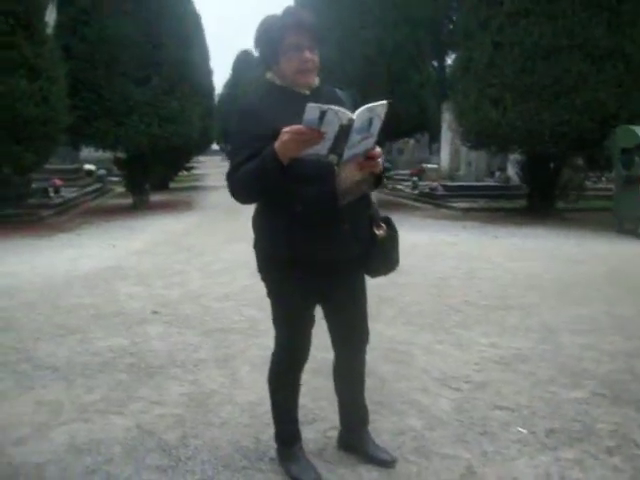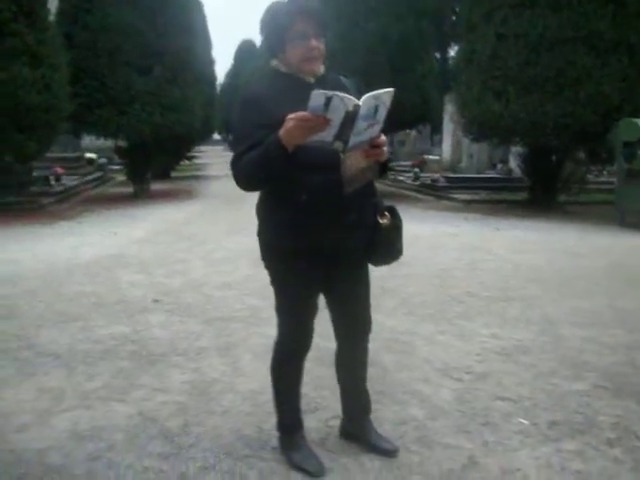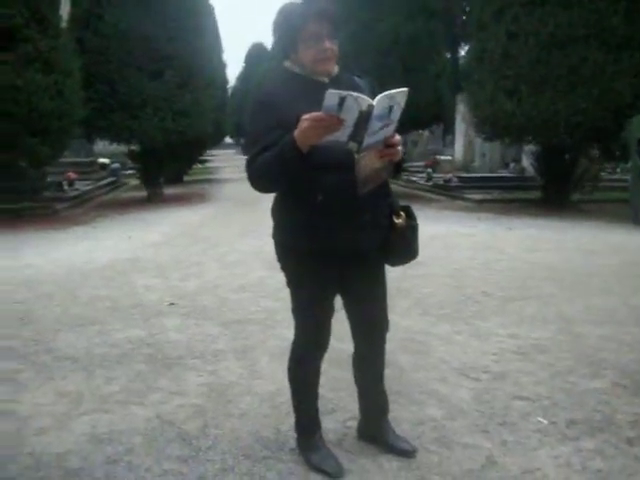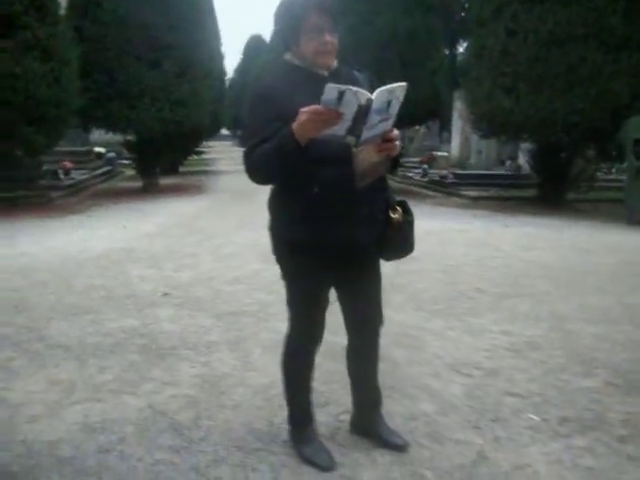
dt=0.2s
person 1, frame 1
left shoulder: (337, 99)
right shoulder: (255, 109)
left elbow: (359, 162)
right elbow: (241, 187)
left wrist: (373, 164)
right wrist: (279, 154)
left hip: (344, 248)
right hip: (290, 255)
left knee: (353, 343)
right knee: (292, 348)
left ankle: (354, 431)
person 1, frame 2
left shoulder: (342, 87)
right shoulder: (260, 96)
left elbow: (364, 154)
right elbow: (245, 174)
left wrist: (378, 152)
right wrist: (284, 141)
left hip: (349, 236)
right hip: (294, 243)
left knee: (355, 331)
right knee: (294, 337)
left ankle: (357, 420)
right ankle: (290, 433)
person 1, frame 3
left shoulder: (355, 88)
right shoulder: (273, 96)
left elbow: (379, 150)
right elbow: (260, 176)
left wrist: (392, 152)
right wrist: (298, 142)
left hip: (364, 237)
right hip: (309, 244)
left knee: (372, 332)
right knee: (311, 338)
left ankle: (374, 421)
right ankle: (309, 435)
person 1, frame 4
left shoulder: (354, 81)
right shoulder: (272, 88)
left elbow: (375, 146)
right elbow: (258, 167)
left wrist: (390, 146)
right wrist: (297, 135)
left hip: (360, 230)
right hip: (305, 237)
left knee: (366, 326)
right knee: (306, 331)
left ankle: (367, 414)
right ankle: (301, 428)
